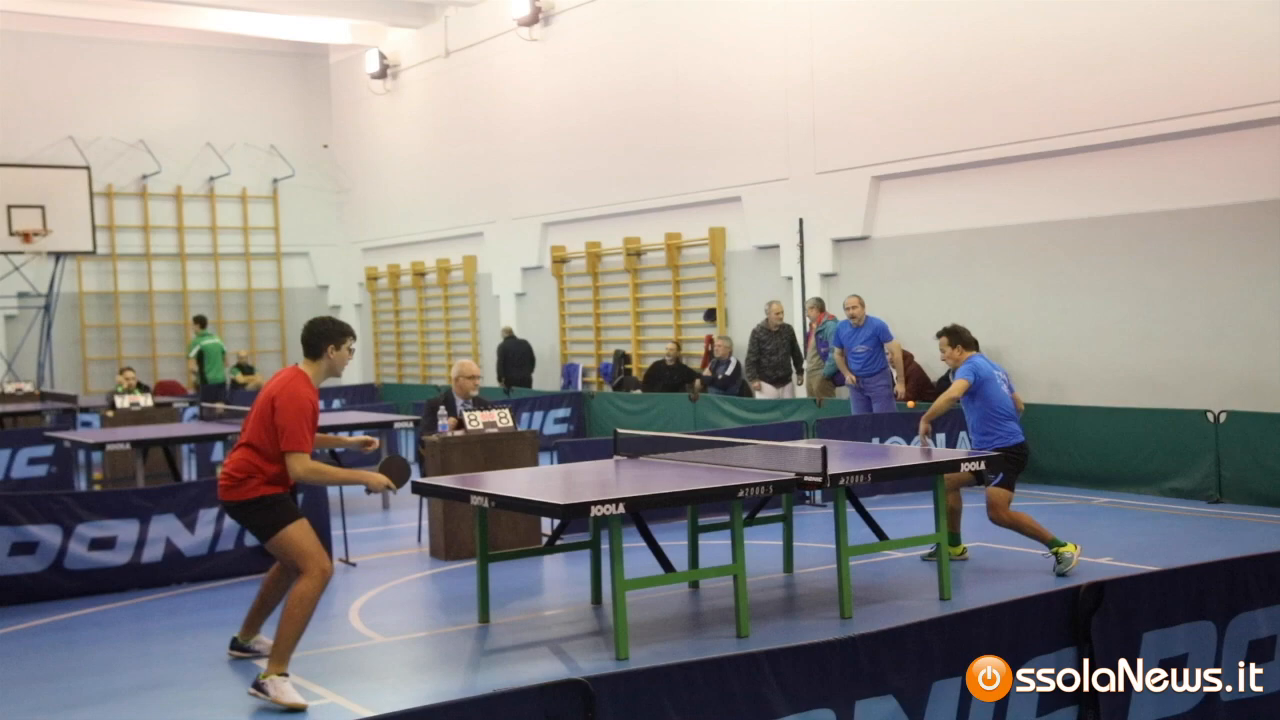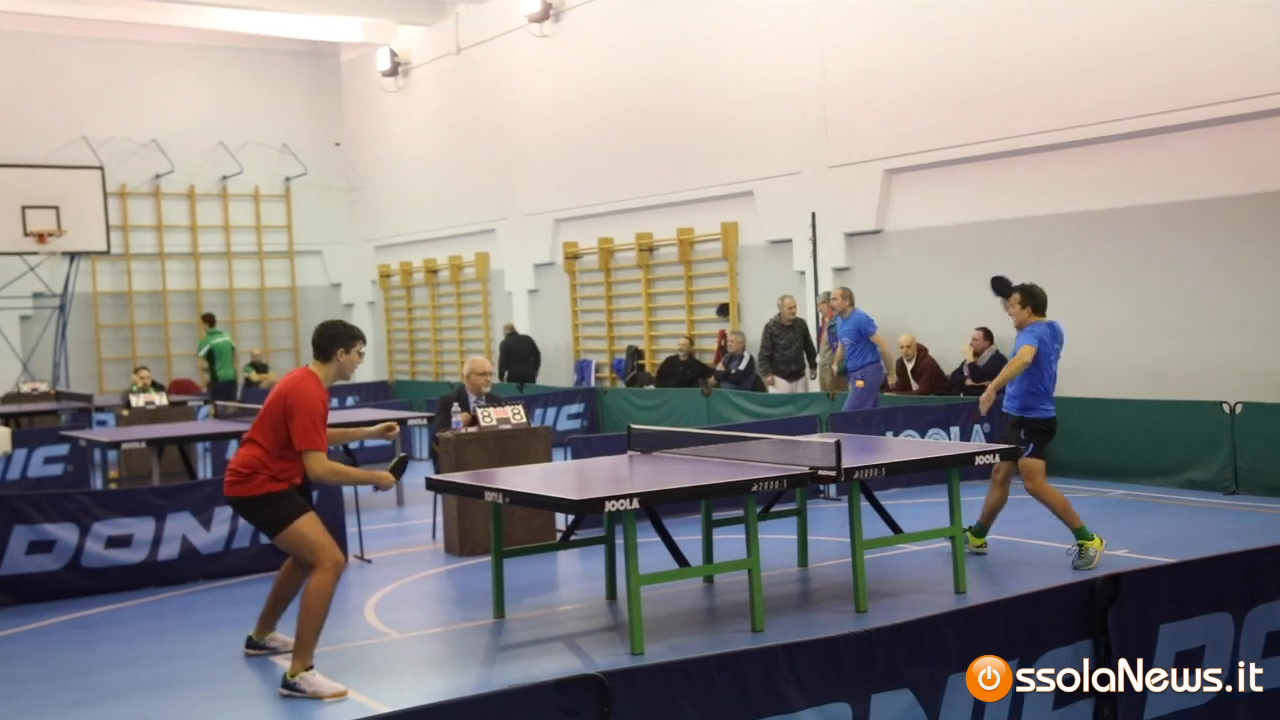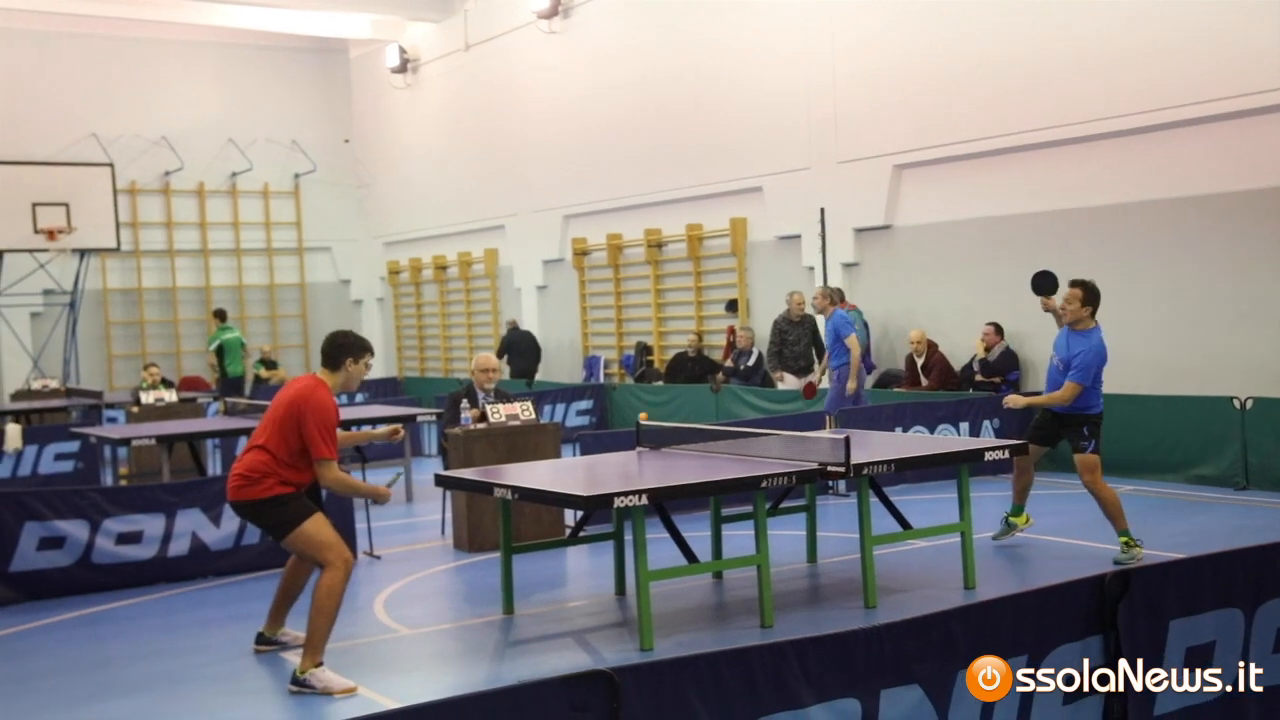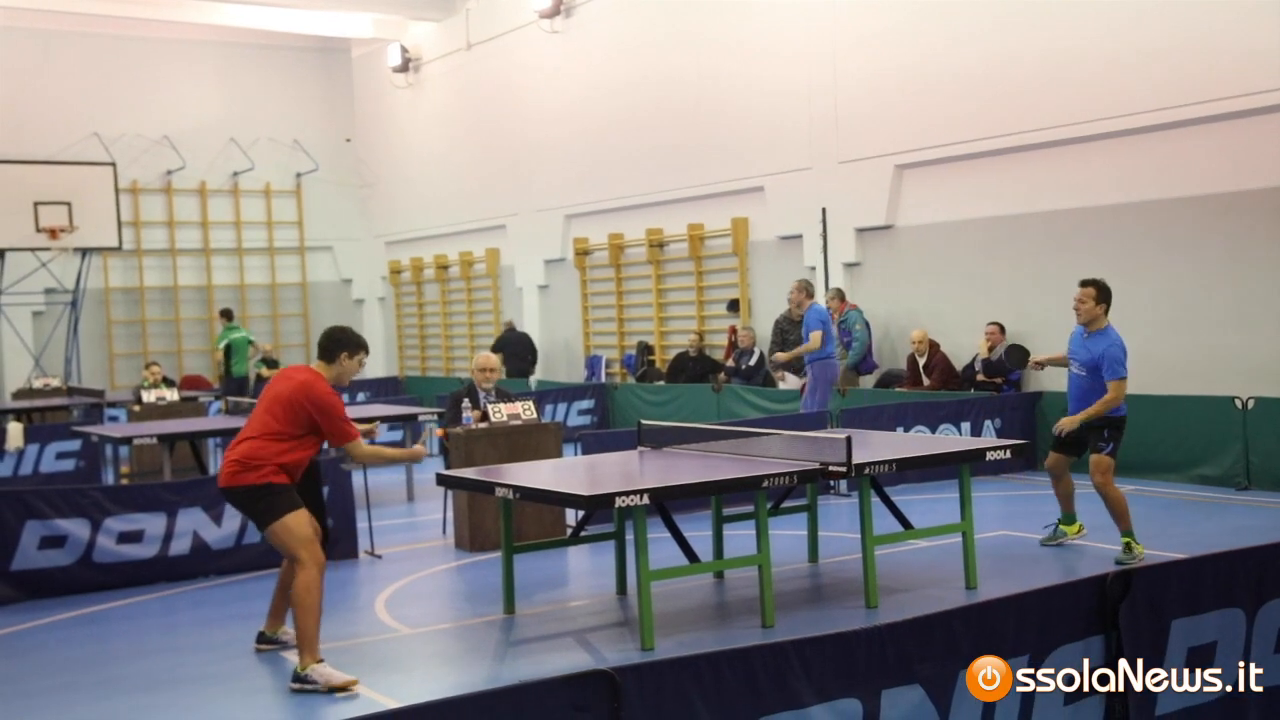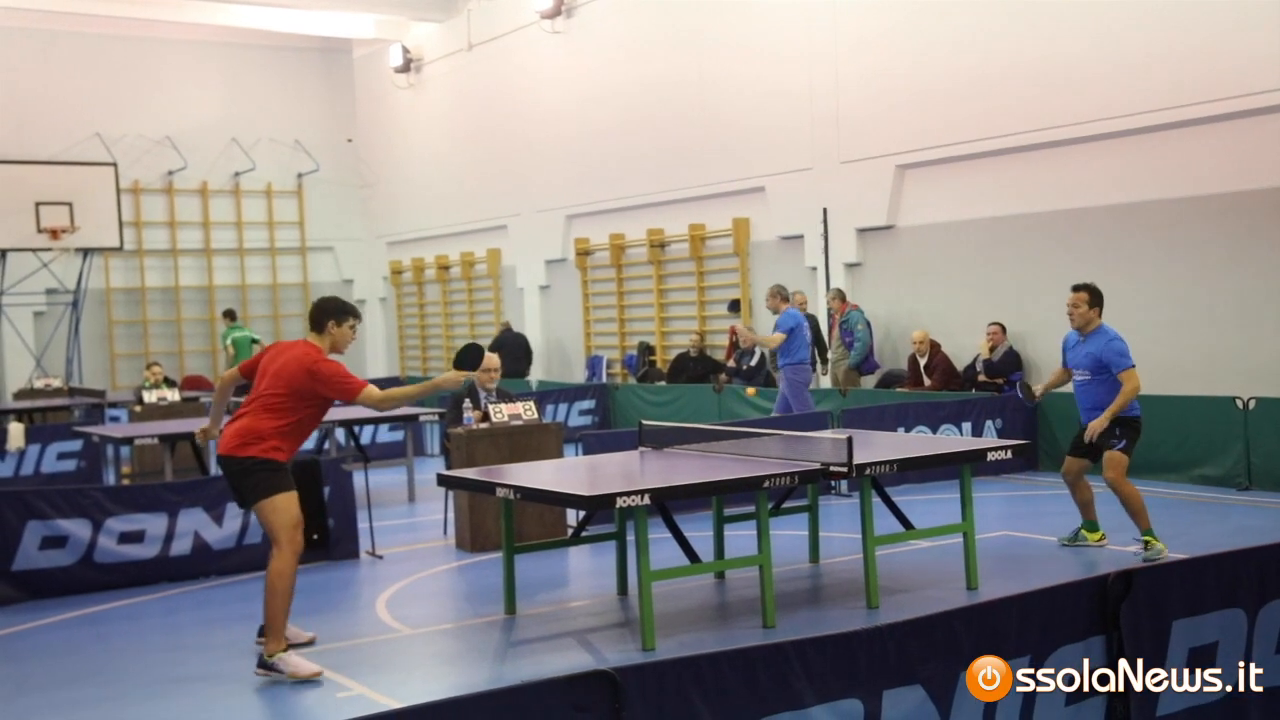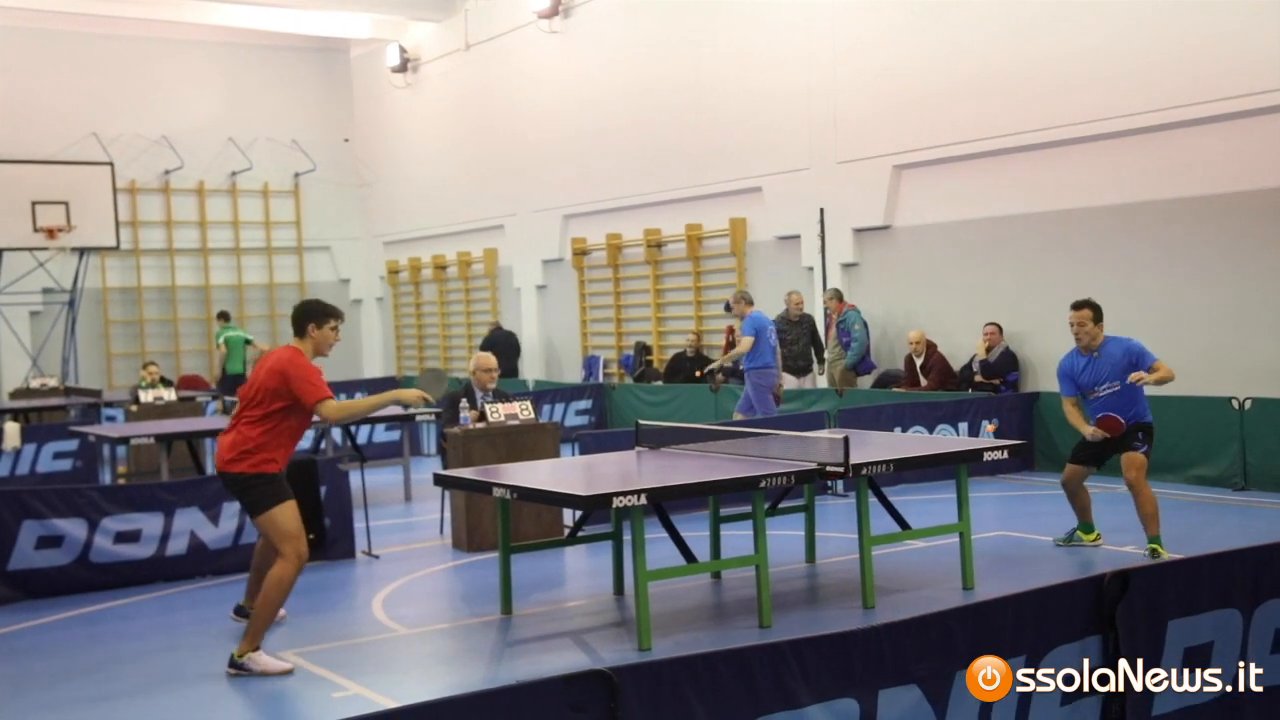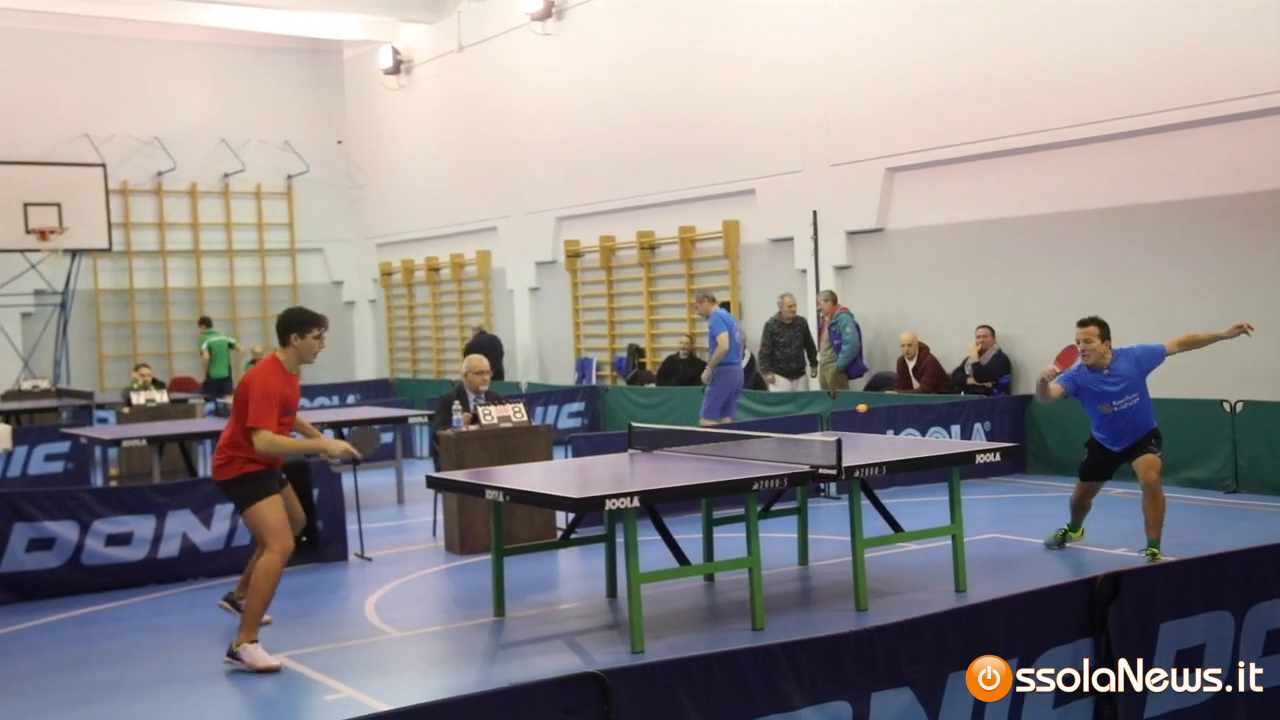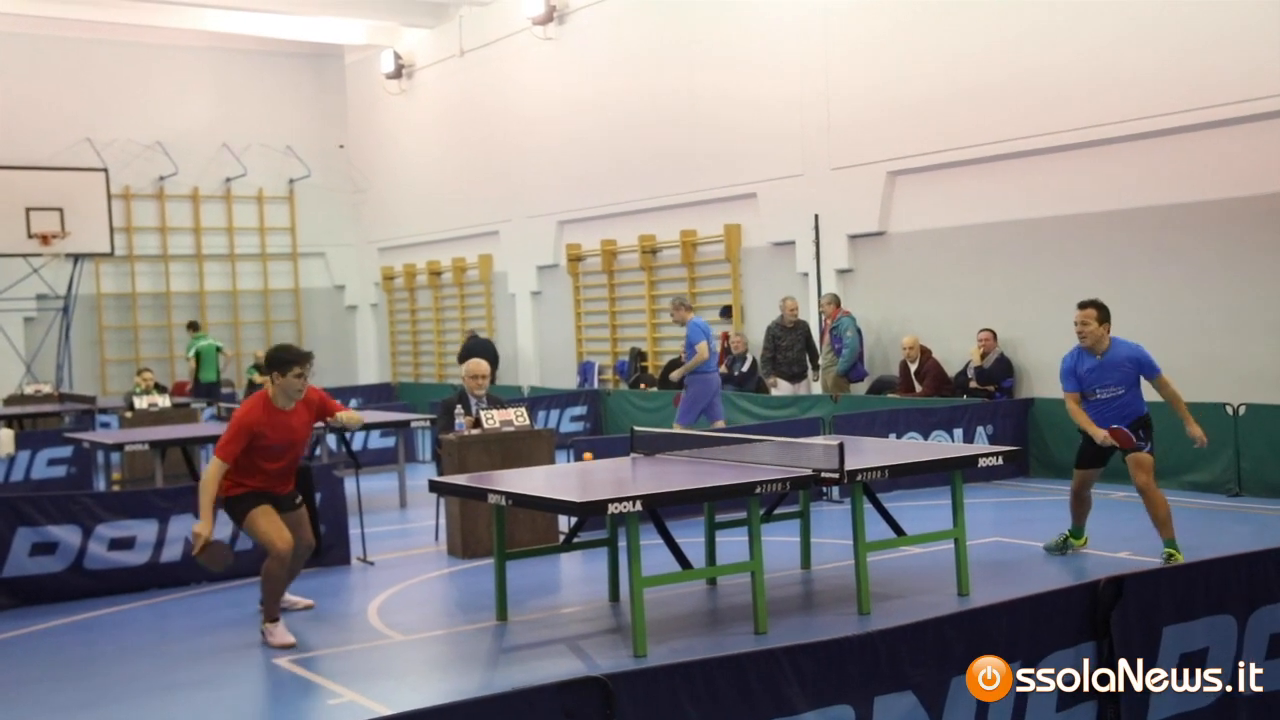
dt=0.2s
person 1, frame 1
left shoulder: (294, 380)
right shoulder: (297, 393)
right elbow: (301, 469)
left wrist: (347, 441)
right wrist: (364, 478)
left hip: (256, 482)
right hip: (253, 489)
left knee: (295, 561)
right knee: (317, 568)
left ankle: (246, 638)
right ankle: (272, 676)
person 1, frame 2
left shoulder: (303, 381)
right shoulder: (307, 393)
left elbow: (315, 438)
right elbow: (317, 467)
left wrist: (369, 432)
right wrist: (374, 477)
left hip: (259, 479)
right hip: (259, 486)
left knee: (306, 554)
right knee: (330, 561)
left ankle: (262, 636)
right ankle: (299, 673)
person 1, frame 3
left shoulder: (304, 386)
right shoulder: (320, 401)
right elbow: (330, 478)
left wrist: (375, 435)
right wrist: (374, 493)
left hip: (251, 483)
right hip: (264, 490)
left knee: (311, 547)
right knee: (340, 560)
left ankle: (272, 631)
right ankle: (309, 670)
person 1, frame 4
left shoulder: (289, 377)
right shoulder: (320, 394)
right elbow: (359, 453)
left wrist: (354, 430)
right wrist: (408, 455)
left hip: (240, 472)
right hip: (256, 481)
left knee: (310, 536)
right knee: (312, 560)
left ankle: (272, 631)
right ankle: (310, 666)
person 1, frame 5
left shoulder: (280, 350)
right shoulder: (320, 366)
left elbow: (227, 379)
right elbow: (379, 400)
left wrist: (215, 421)
right wrist: (439, 382)
left hip: (240, 450)
right hip: (257, 455)
left knee: (288, 531)
right knee: (290, 544)
left ankle: (274, 626)
right ankle: (274, 653)
person 1, frame 6
left shoulder: (277, 359)
right shoulder: (298, 366)
right elbow: (334, 413)
right wrist: (394, 397)
left hip: (239, 459)
right hip: (252, 466)
left knee: (277, 533)
right knee: (295, 553)
left ankle: (250, 605)
right ankle: (246, 653)
person 1, frame 7
left shoulder: (295, 372)
right shoulder: (266, 379)
right elbow: (262, 442)
left wrist: (322, 439)
right wrist: (321, 447)
left hip: (265, 465)
right hip: (243, 469)
left knee: (293, 523)
right knee: (281, 546)
left ankle: (240, 595)
right ankle: (244, 644)
person 1, frame 8
left shoulder: (310, 397)
right shoulder: (249, 416)
left elbow: (347, 416)
right elbow: (215, 468)
left wrist: (349, 417)
right wrist: (205, 519)
left hip: (282, 485)
right hip: (244, 491)
left knee: (303, 549)
right knee: (283, 549)
left ankle: (274, 594)
right ankle: (270, 621)
person 2, frame 1
left shoulder: (969, 367)
right shoulder: (991, 367)
left elbow: (952, 394)
right elbow: (1018, 404)
left wrist: (925, 420)
left hip: (1004, 450)
right hip: (992, 448)
left knee: (999, 514)
right knee: (948, 481)
left ankle: (1062, 548)
right ankle: (954, 546)
person 2, frame 2
left shoulder: (1033, 333)
right shoulder: (1052, 328)
left elbow: (1024, 359)
left wrist: (992, 387)
left hip: (1033, 422)
right hip: (1021, 420)
left knee: (1035, 485)
right knee: (1000, 477)
left ankle: (1088, 541)
right ankle: (977, 537)
person 2, frame 3
left shoulder: (1091, 347)
right shoulder: (1072, 326)
left elbow: (1067, 397)
left wrist: (1024, 400)
right wrist: (1053, 310)
left hip: (1082, 417)
right hip: (1051, 411)
left knee: (1091, 479)
right knee: (1022, 460)
left ankle: (1129, 541)
right ankle: (1017, 517)
person 2, frame 4
left shoulder: (1111, 346)
right shoulder: (1080, 333)
left elbow: (1117, 395)
left wrist: (1079, 419)
right wrist: (1047, 360)
left hip: (1103, 422)
right hip: (1076, 417)
left knee: (1100, 481)
right knee: (1055, 467)
left ankle: (1130, 541)
right ankle: (1069, 524)
person 2, frame 5
left shoulder: (1110, 343)
right shoulder: (1071, 339)
left elbow: (1132, 386)
right elbow: (1066, 371)
left wrist: (1104, 418)
right wrist: (1042, 388)
left hip: (1121, 421)
right hip: (1090, 423)
left knee: (1114, 477)
right knee: (1070, 473)
left ankle: (1151, 541)
right ankle: (1092, 531)
person 2, frame 6
left shoulder: (1125, 347)
right shoulder: (1068, 363)
left elbow: (1167, 373)
right elbow: (1069, 405)
left wrist: (1149, 378)
right wrist: (1085, 428)
left hip: (1135, 427)
right hip: (1096, 431)
left knee: (1134, 477)
right knee: (1069, 479)
left ankle: (1156, 547)
right ankle: (1088, 531)
person 2, frame 7
left shoulder: (1136, 357)
right shoulder: (1076, 375)
left elbow: (1180, 344)
right elbow: (1046, 396)
left wrist: (1223, 334)
right wrist: (1044, 381)
left hip: (1143, 437)
right hip: (1104, 443)
left knee: (1150, 481)
right knee: (1081, 496)
left ankle: (1153, 550)
right ankle: (1072, 530)
person 2, frame 8
left shoulder: (1132, 353)
right shoulder: (1071, 361)
left elbow: (1164, 387)
right elbow: (1072, 404)
left wrist: (1189, 422)
right wrist: (1093, 430)
left hip: (1134, 426)
right hip: (1096, 433)
left knee: (1144, 483)
right knee: (1078, 487)
left ankle: (1172, 551)
right ankle: (1076, 537)
